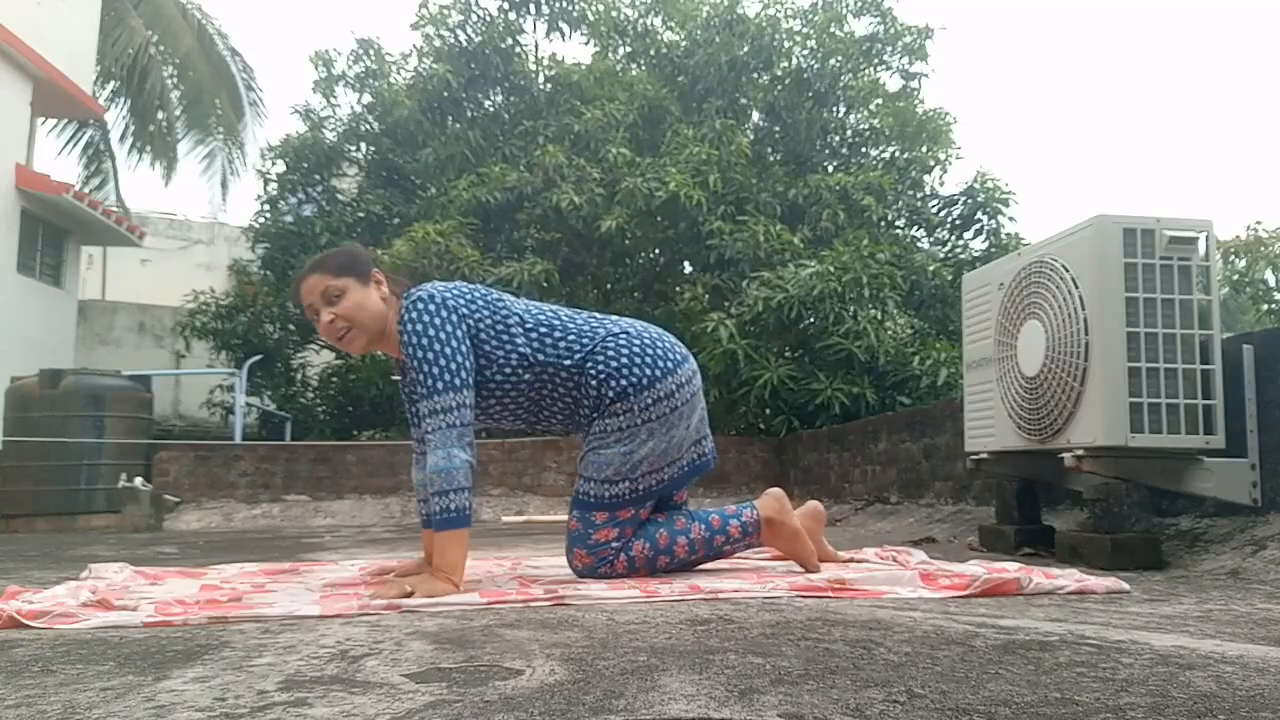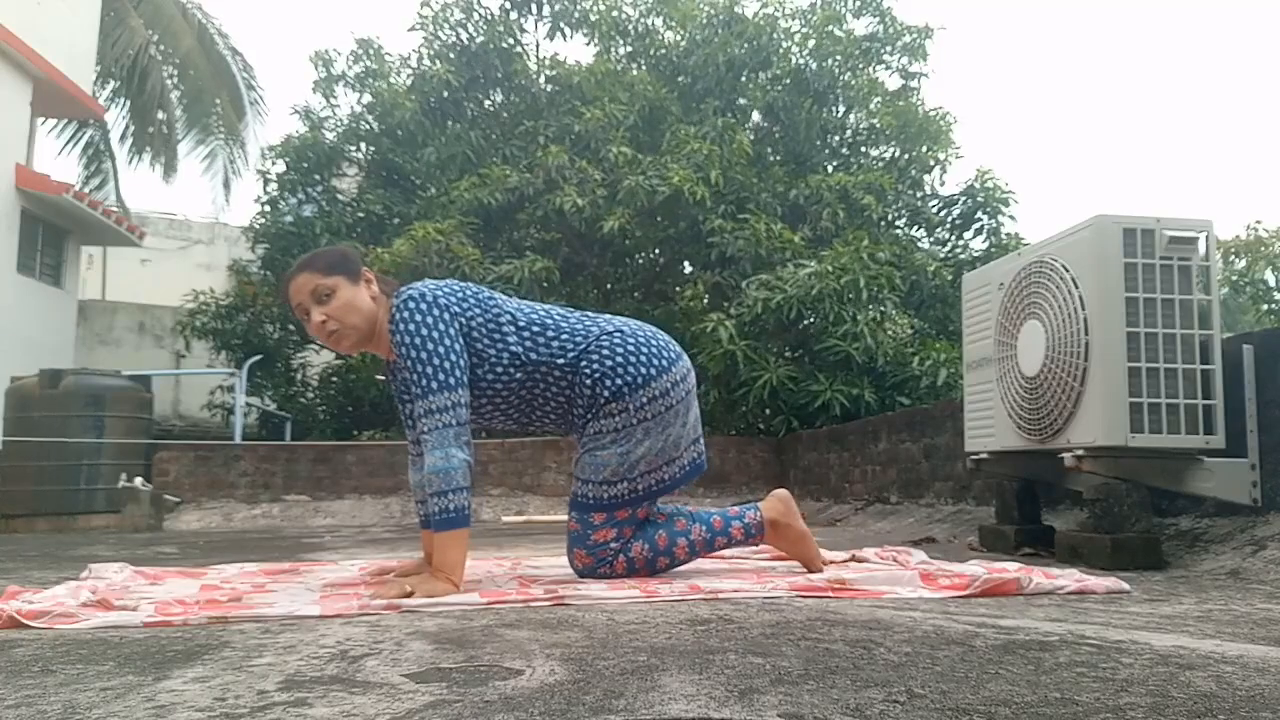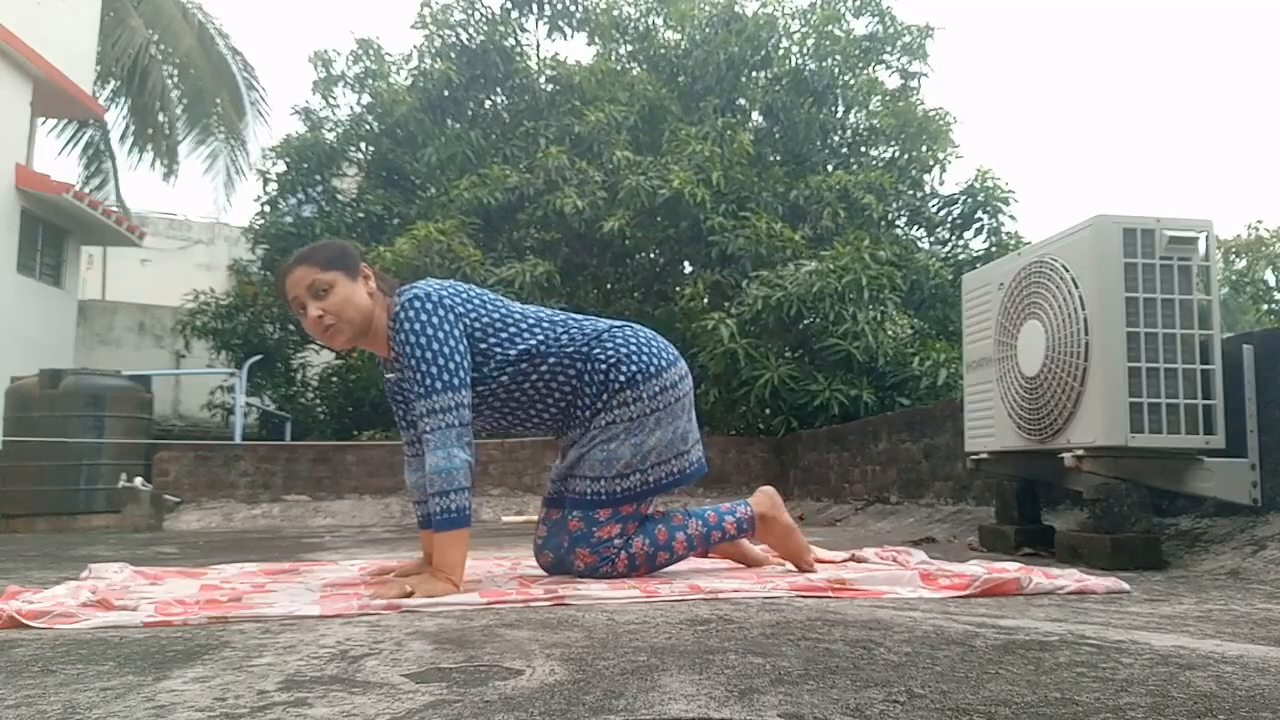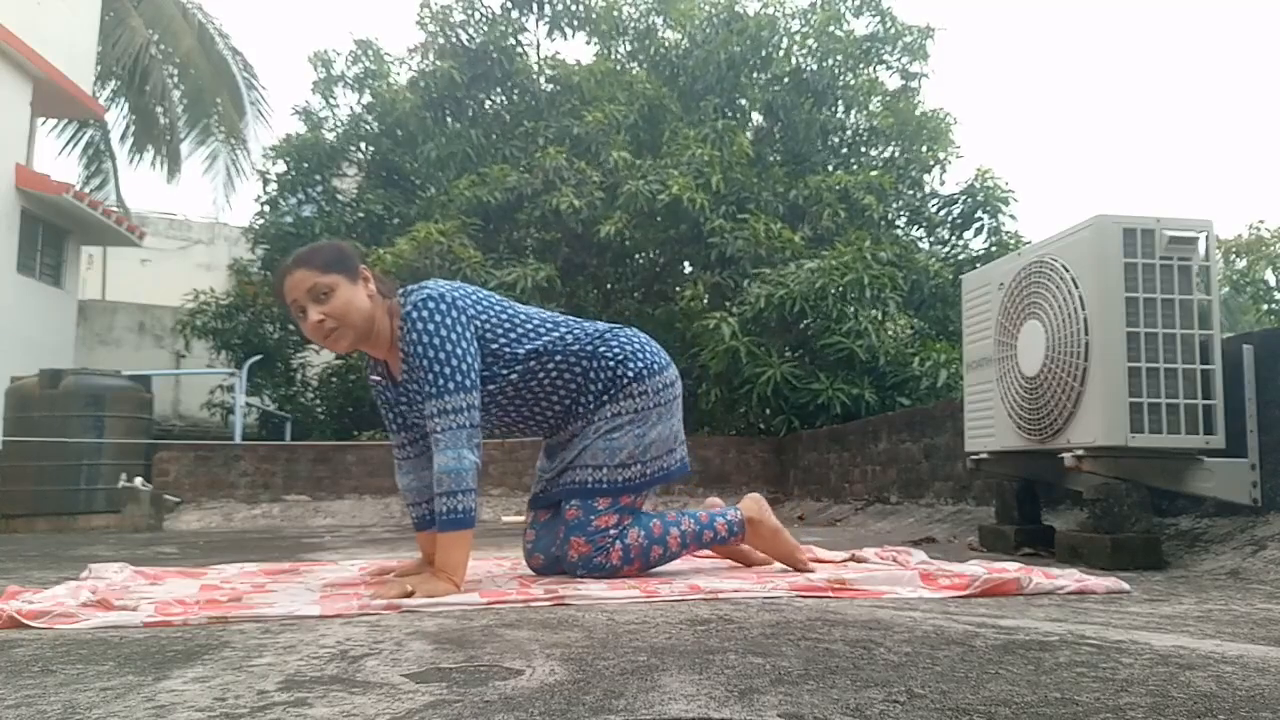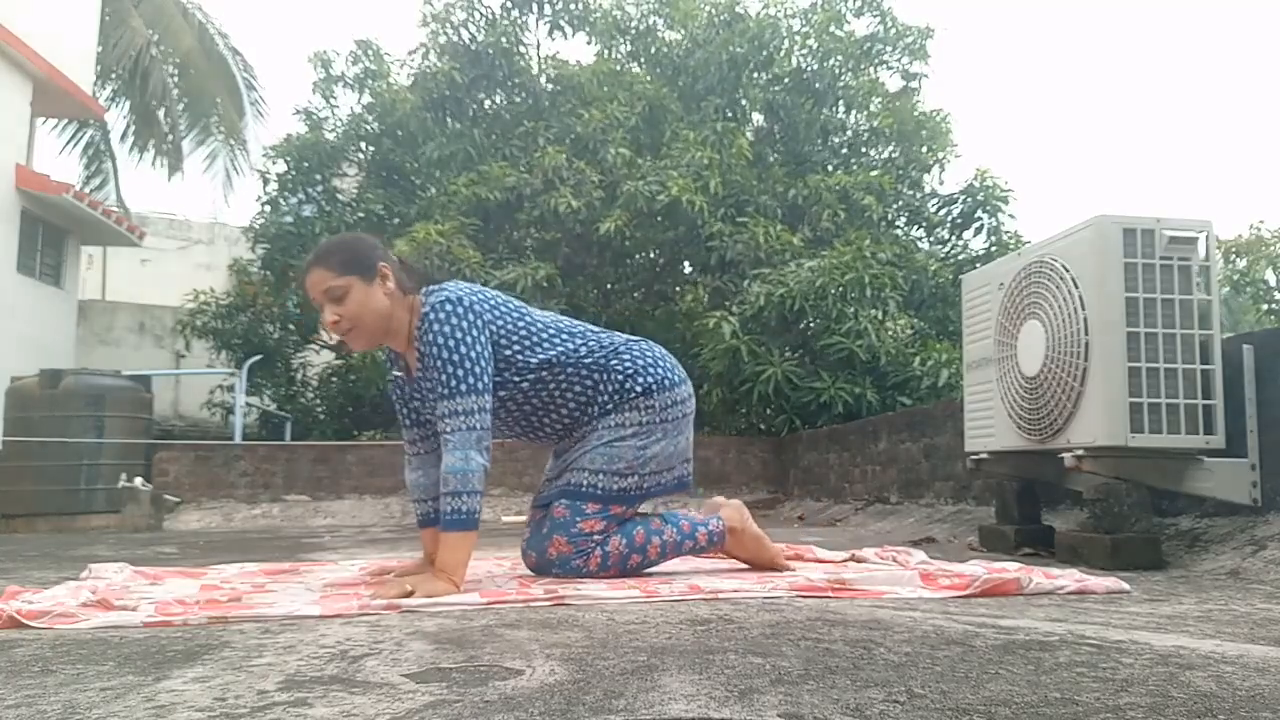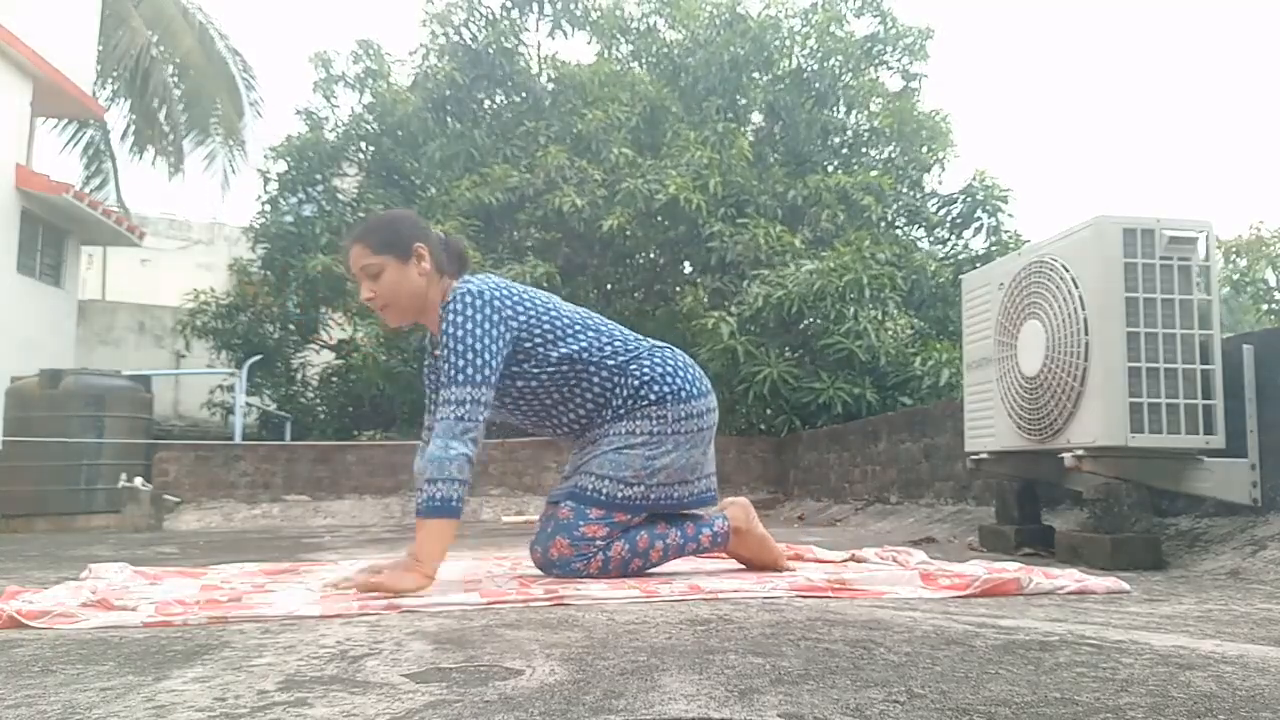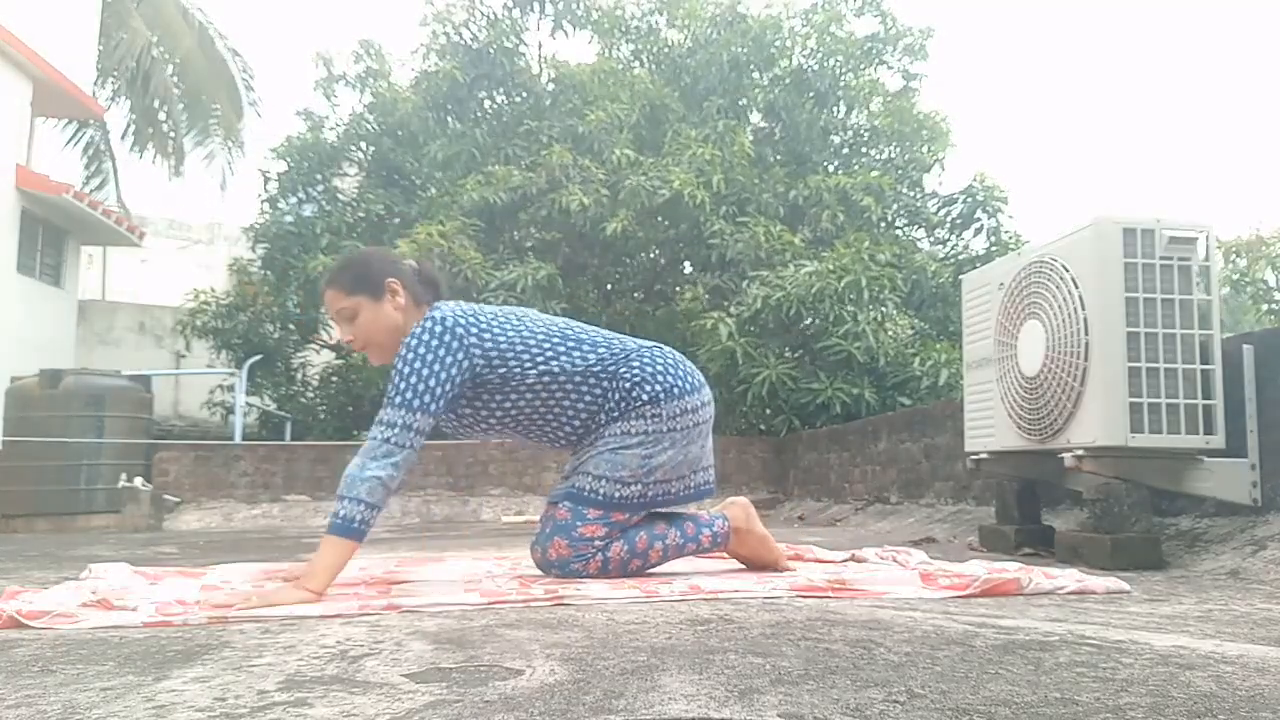
dt=0.3s
person 1, frame 1
left shoulder: (425, 309)
right shoulder: (408, 356)
left elbow: (450, 440)
right elbow: (428, 452)
left wrist: (446, 574)
right wrist: (431, 558)
left hip: (640, 379)
right hip: (645, 381)
left knee: (596, 554)
right knee: (654, 530)
left ankle: (764, 517)
right ankle: (797, 525)
person 1, frame 2
left shoulder: (417, 309)
right shoulder: (402, 356)
left elbow: (446, 439)
right elbow: (424, 452)
left wrist: (446, 574)
right wrist: (431, 557)
left hip: (634, 377)
right hip: (636, 381)
left knee: (596, 555)
right knee: (622, 529)
left ankle: (767, 518)
right ankle: (763, 521)
person 1, frame 3
left shoulder: (420, 309)
right shoulder: (393, 361)
left elbow: (447, 439)
right elbow: (421, 452)
left wrist: (446, 574)
right wrist: (431, 558)
left hip: (635, 379)
right hip: (601, 402)
left knee: (592, 555)
right knee: (554, 551)
left ankle: (753, 516)
right ankle: (711, 530)
person 1, frame 4
left shoulder: (428, 309)
right shoulder: (382, 368)
left elbow: (456, 439)
right elbow: (413, 457)
left wrist: (448, 575)
right wrist: (430, 557)
left hip: (630, 380)
right hip: (583, 413)
left knee: (586, 551)
right knee: (545, 553)
left ankle: (741, 520)
right ankle: (705, 525)
person 1, frame 5
left shoulder: (448, 311)
right shoulder: (399, 360)
left elbow: (464, 441)
right elbow: (424, 454)
left wrist: (447, 574)
right wrist: (432, 557)
left hip: (645, 395)
right hip: (594, 422)
left knee: (563, 553)
right knee: (542, 551)
left ankle: (724, 529)
right ankle: (705, 521)
person 1, frame 6
left shoulder: (472, 303)
right shoulder: (440, 338)
left elbow: (457, 433)
right elbow: (437, 440)
left wrist: (424, 566)
right wrist: (418, 555)
left hip: (664, 403)
right hip: (621, 419)
left knee: (565, 554)
right knee: (550, 551)
left ankle: (729, 530)
right ankle: (716, 522)
person 1, frame 7
left shoulder: (441, 330)
right shoulder: (428, 357)
left elbow: (385, 455)
right elbow: (387, 453)
left wrist: (311, 582)
right wrist: (318, 566)
left hip: (657, 400)
right hip: (631, 406)
left knee: (563, 552)
right knee: (561, 544)
left ankle: (727, 528)
right ankle: (719, 521)
